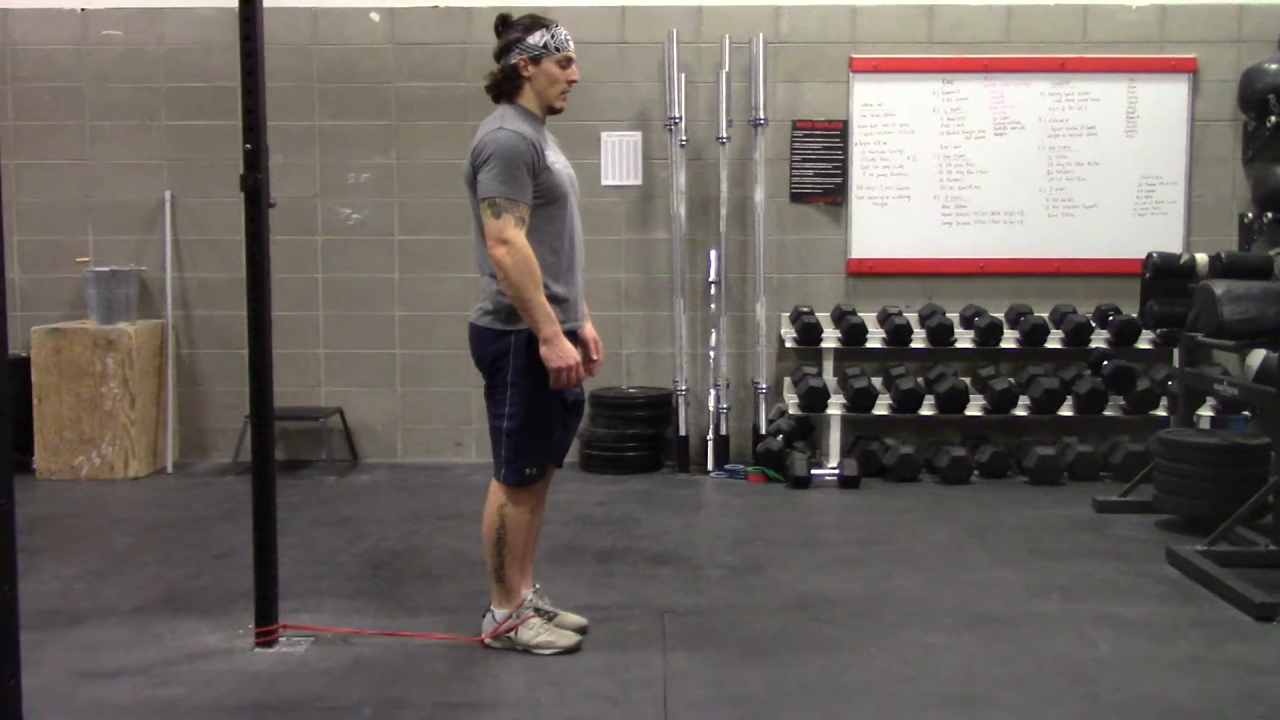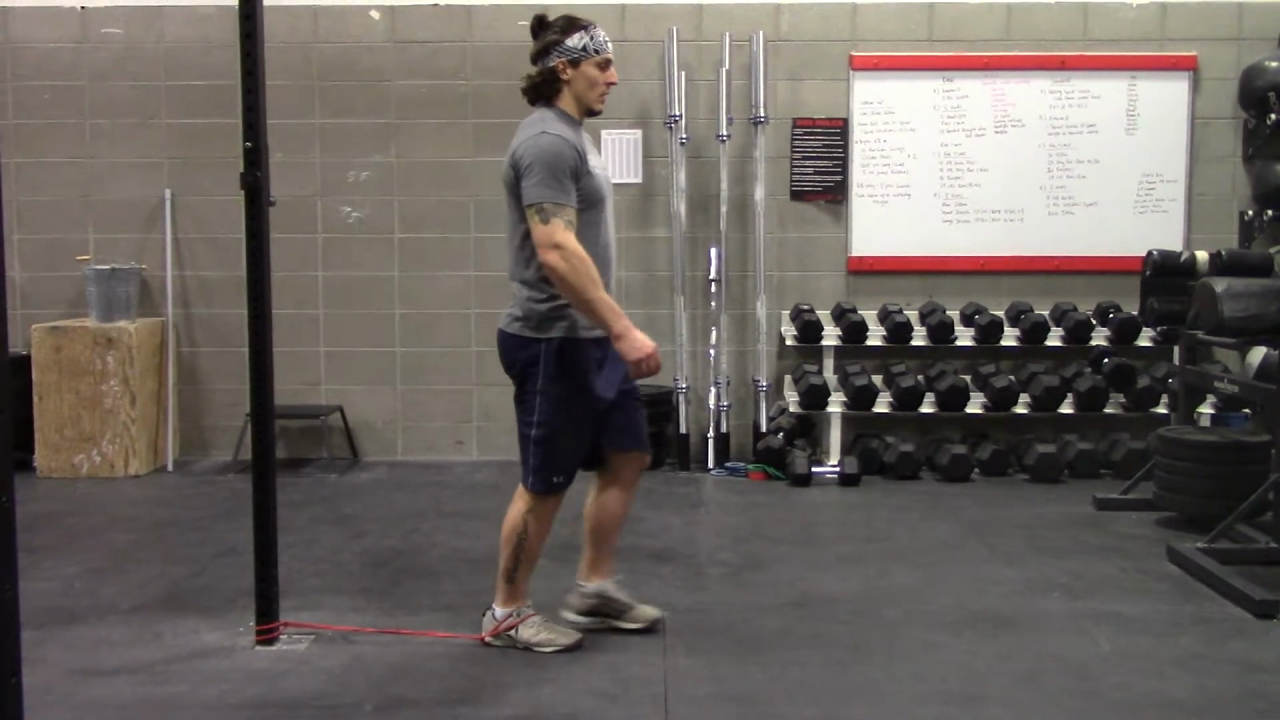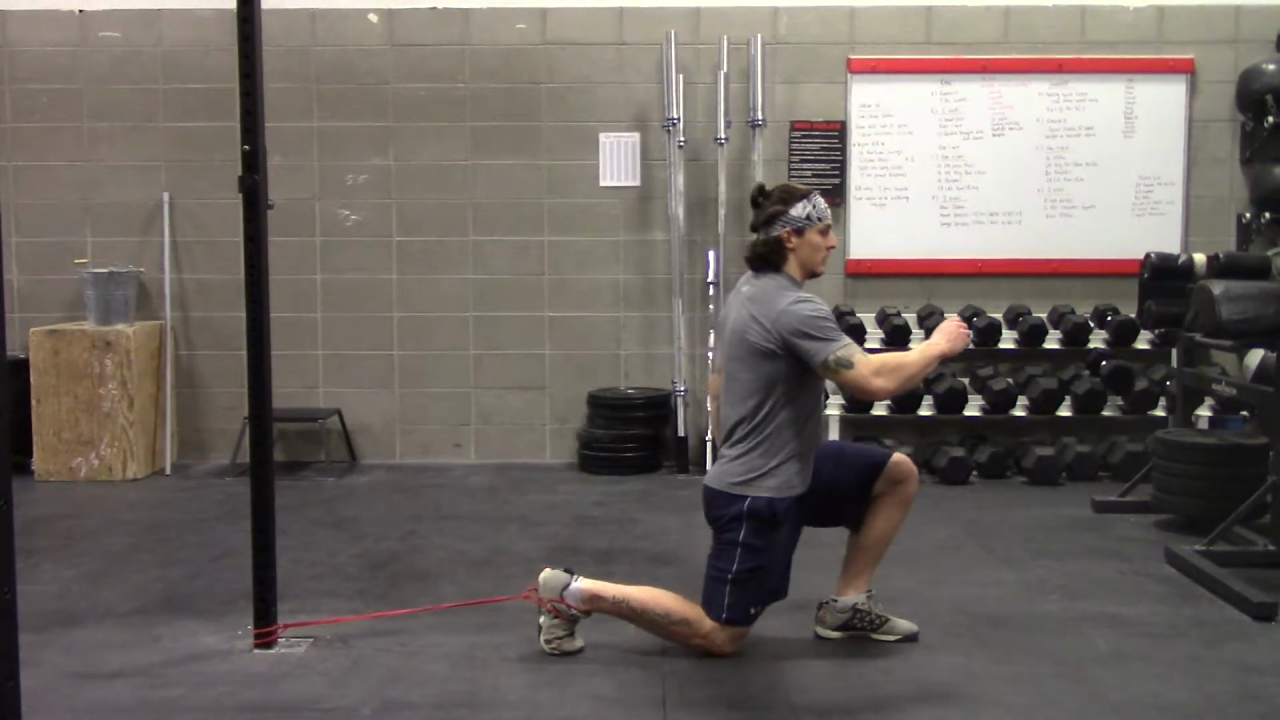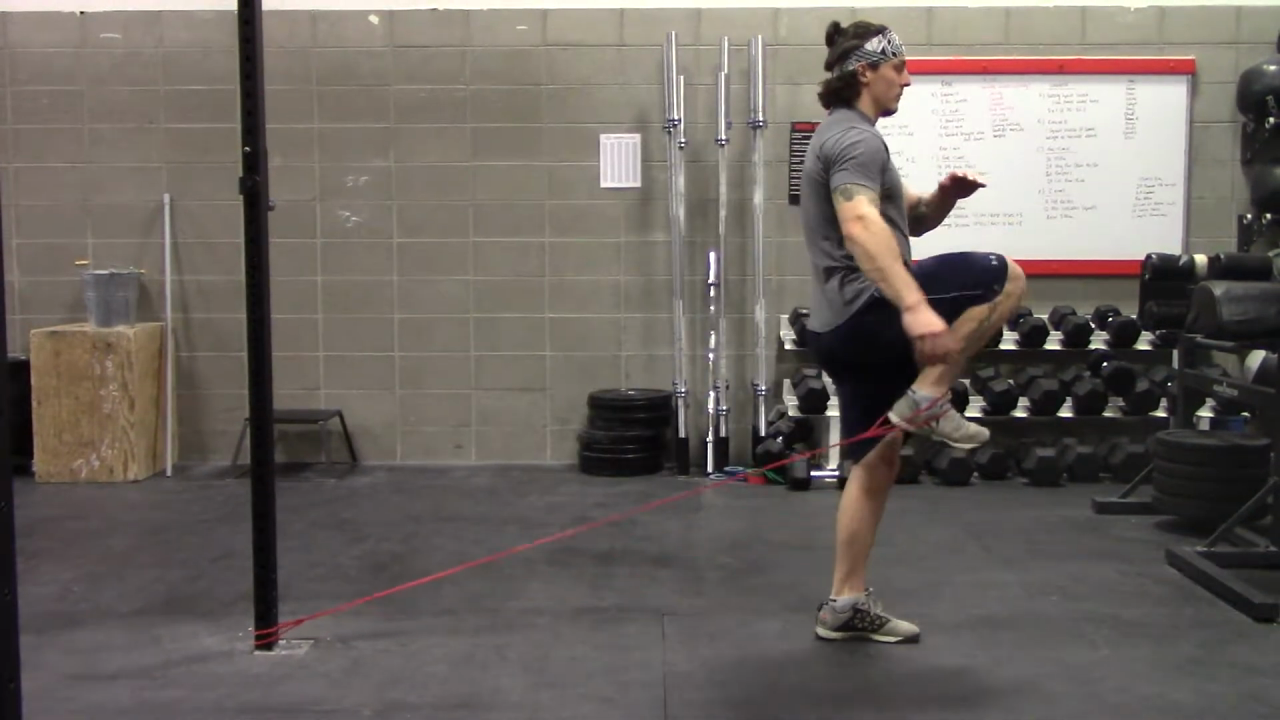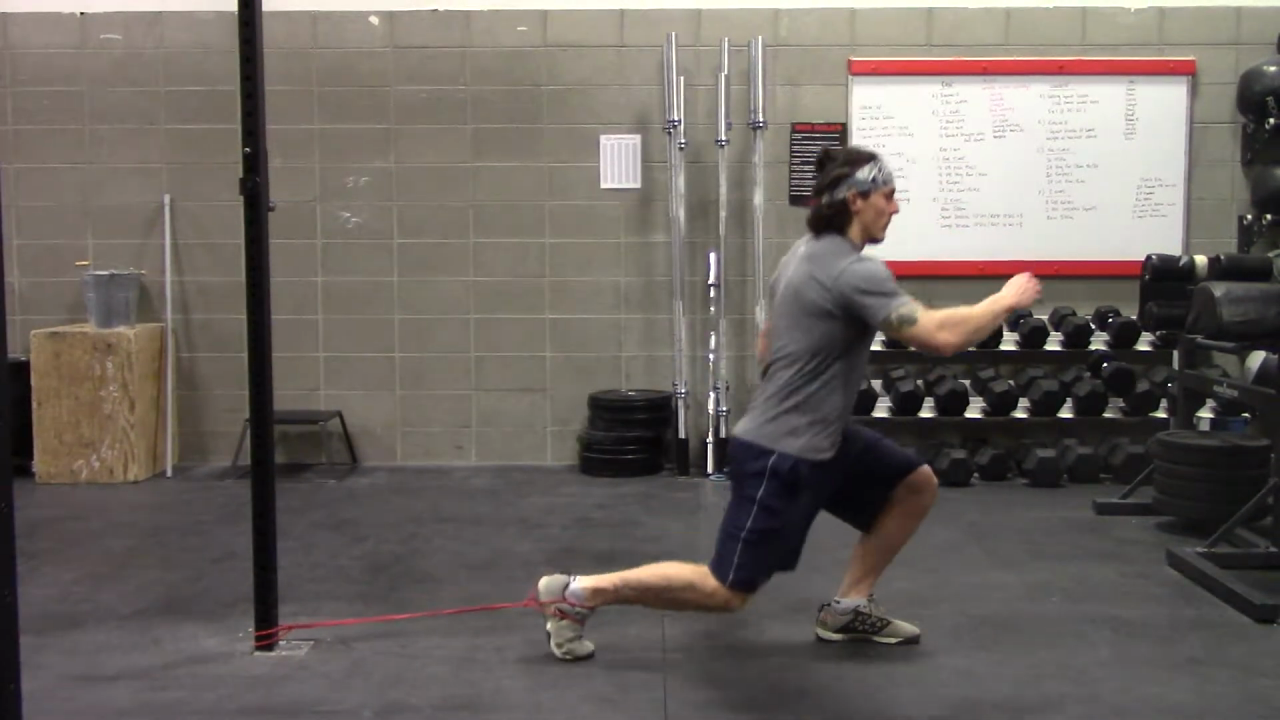
dt=1s
person 1, frame 1
left shoulder: (535, 136)
right shoulder: (507, 138)
right elbow: (507, 247)
left wrist: (579, 321)
right wrist: (550, 336)
left hip: (547, 333)
right hip: (521, 337)
left knee: (538, 475)
right knee: (517, 478)
left ankle: (526, 595)
right ankle: (504, 614)
person 1, frame 2
left shoulder: (570, 136)
right shoulder: (547, 142)
right elbow: (557, 252)
left wrist: (615, 324)
right wrist: (622, 330)
left hip: (584, 338)
right hip: (552, 343)
left knee: (627, 460)
right knee: (546, 484)
left ankle: (594, 589)
right ankle: (507, 614)
person 1, frame 3
left shoulder: (749, 292)
right shoulder: (793, 309)
left elbow: (719, 387)
right elbow: (875, 382)
left wrist: (733, 453)
right wrist: (937, 346)
left hip: (781, 470)
right hip: (757, 496)
left knee: (899, 474)
right knee: (720, 635)
left ankle: (847, 605)
right ankle: (573, 592)
person 1, frame 4
left shoulder: (848, 136)
right shoulder: (853, 137)
left elbow: (907, 218)
right elbow: (861, 226)
left wrist: (944, 195)
right wrist: (914, 306)
left hip: (847, 325)
right hip: (868, 310)
left knee: (876, 463)
right knee: (1003, 280)
left ankle: (846, 605)
right ankle: (925, 400)
person 1, frame 5
left shoulder: (807, 254)
right shoulder: (852, 271)
left elbow: (767, 345)
right elbow: (940, 337)
right wrist: (1005, 300)
left hip: (816, 441)
right hip: (781, 456)
left knee: (917, 486)
right knee: (726, 591)
left ankle: (848, 608)
right ankle: (576, 594)
